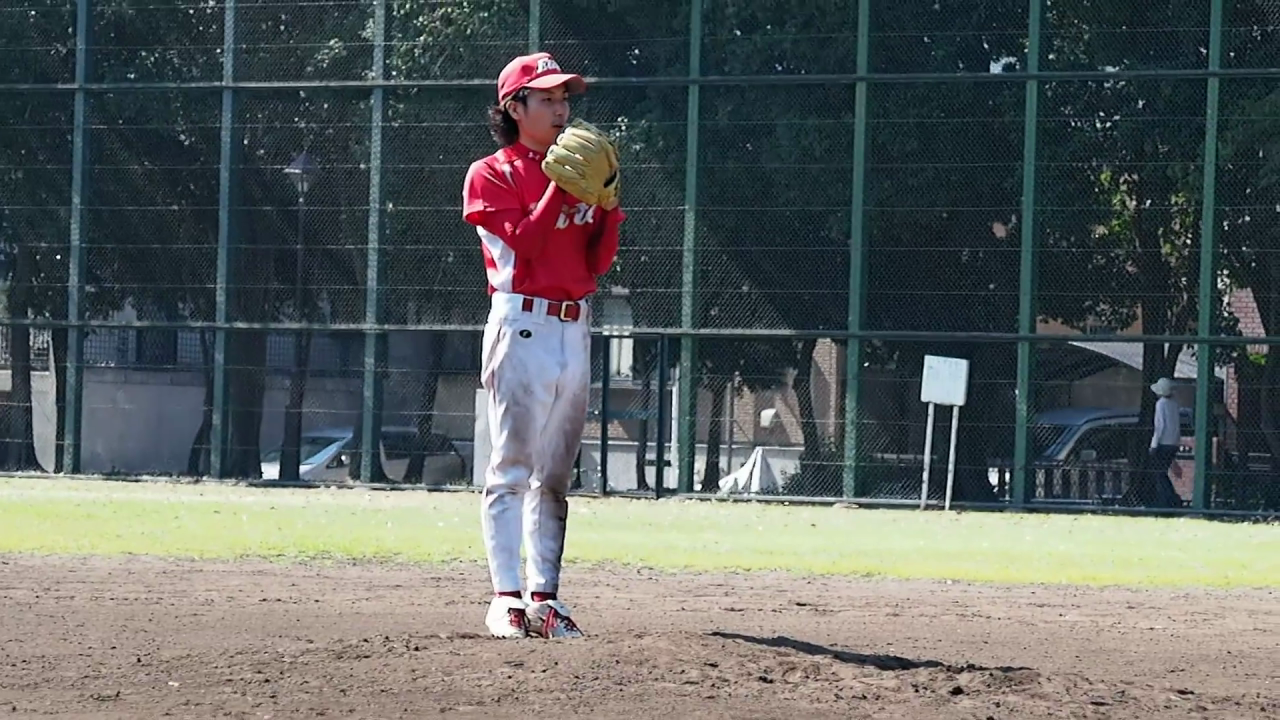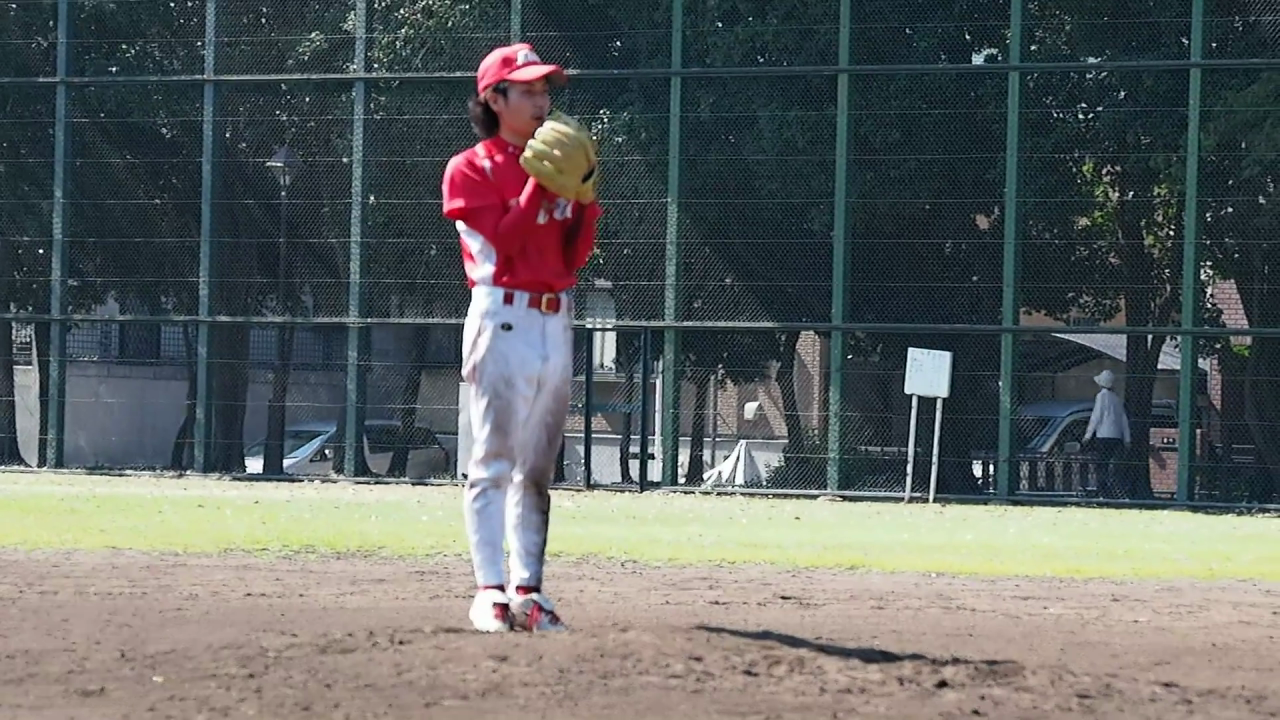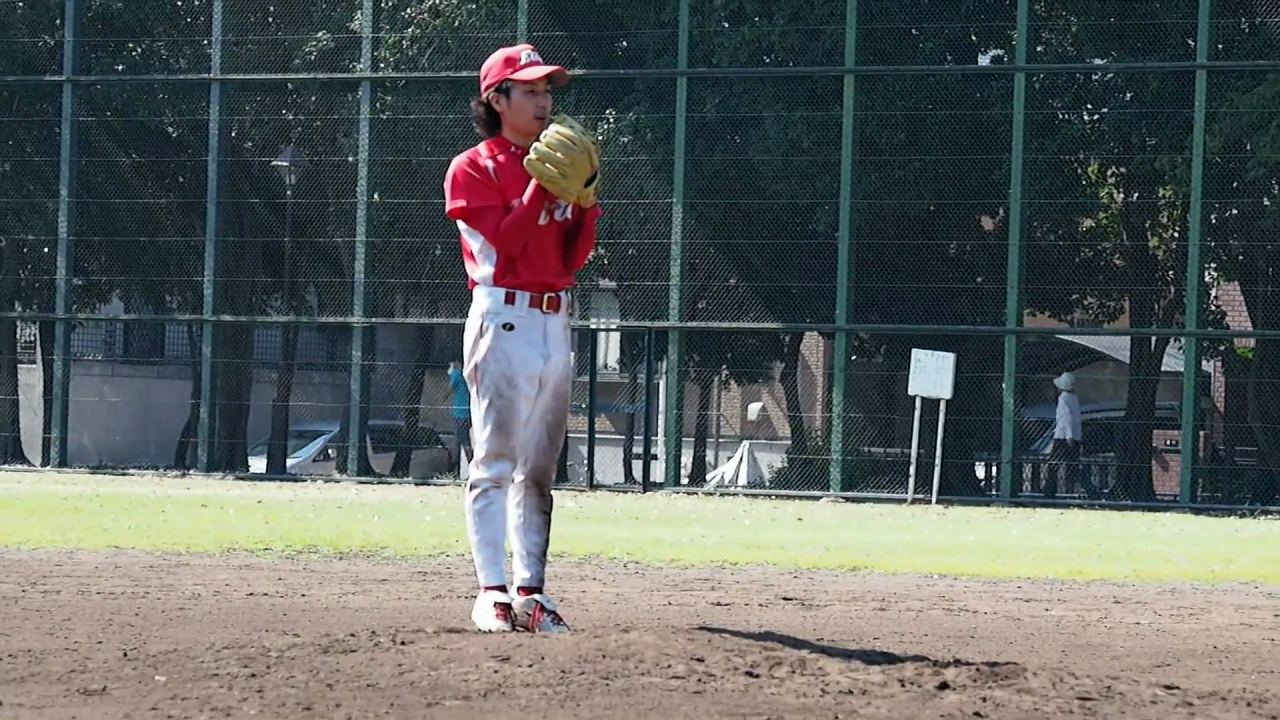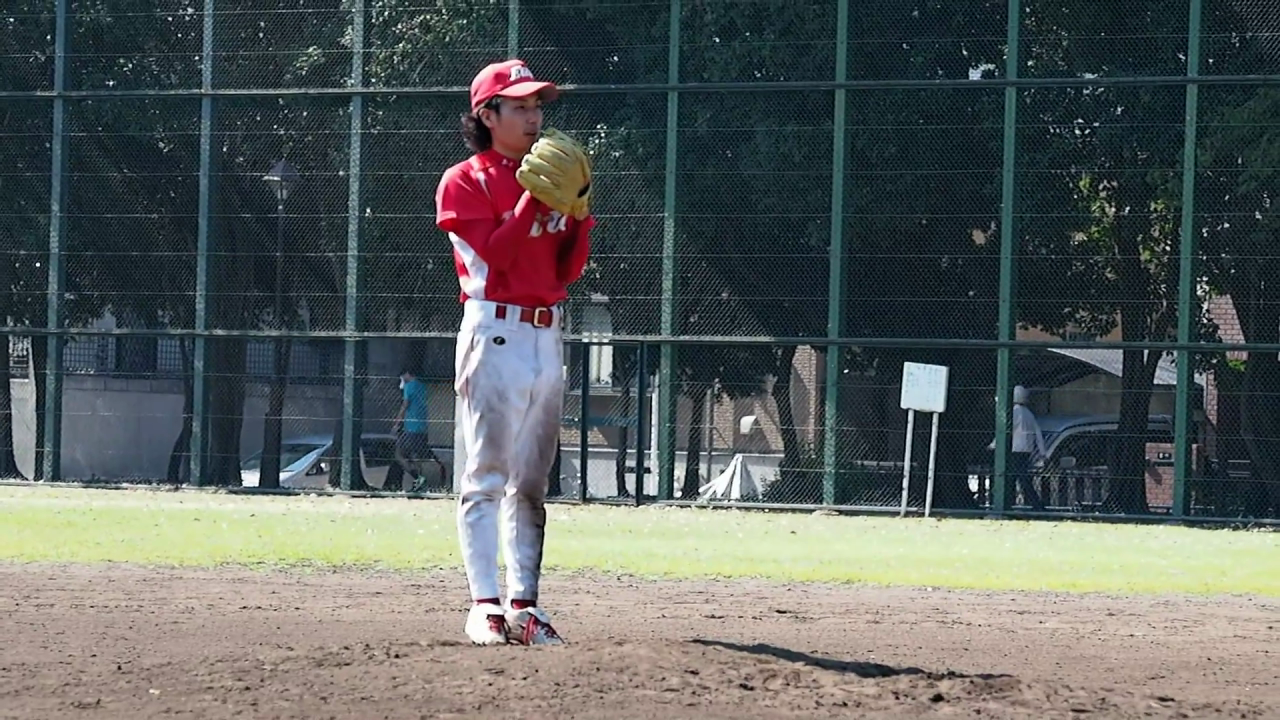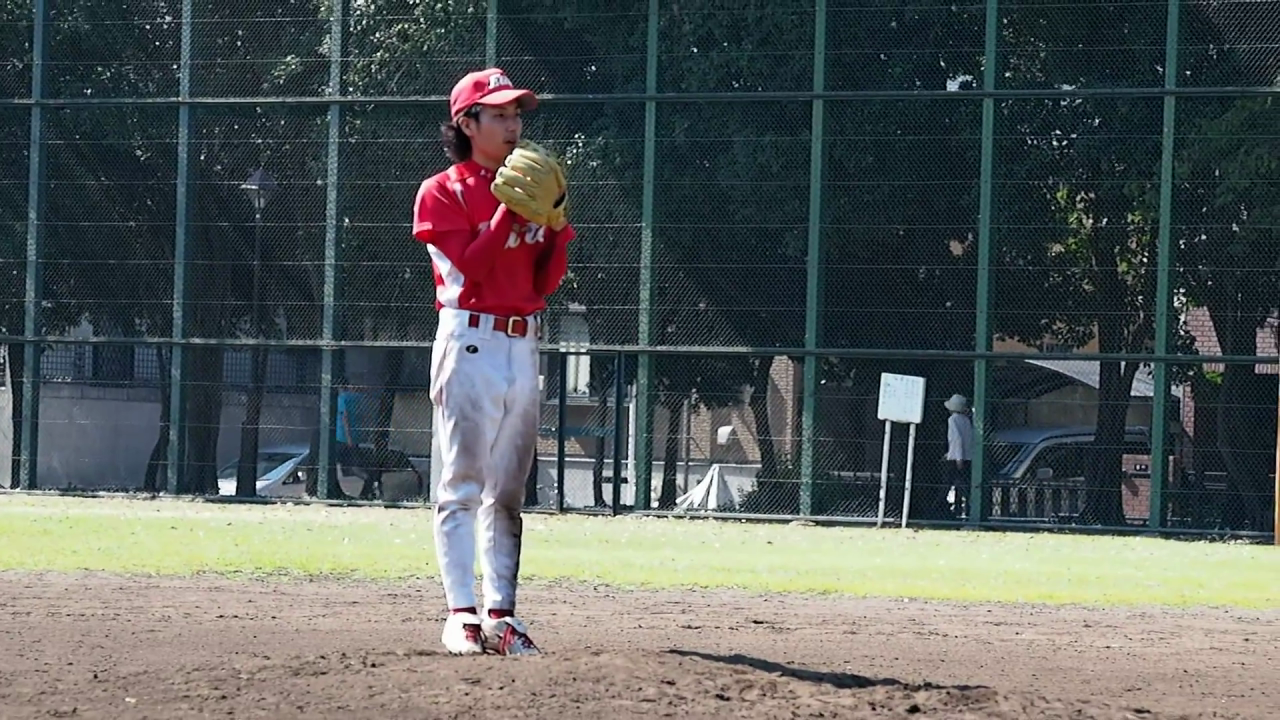
dt=0.4s
person 1, frame 1
right shoulder: (490, 174)
left elbow: (598, 261)
right elbow: (525, 243)
left wrist: (606, 197)
right wrist: (562, 182)
left hip: (574, 330)
right hip: (522, 326)
left knee: (554, 474)
right knee: (511, 467)
left ankle: (544, 595)
right ankle: (507, 597)
person 1, frame 2
right shoulder: (470, 168)
left elbow: (574, 258)
right elbow: (504, 241)
left wrist: (586, 193)
right wrist: (541, 179)
left hip: (555, 323)
right hip: (503, 320)
left knee: (537, 467)
right knee: (494, 460)
left ankle: (527, 589)
right ankle: (490, 590)
person 1, frame 3
right shoulder: (472, 168)
left elbow: (573, 259)
right elbow: (504, 242)
left wrist: (586, 197)
right wrist: (543, 183)
left hip: (555, 323)
right hip: (504, 321)
left knee: (539, 467)
right knee: (495, 461)
left ankle: (530, 589)
right ankle: (493, 592)
person 1, frame 4
left shoulder: (549, 178)
right shoulder: (465, 181)
left elbow: (568, 270)
right elbow: (496, 255)
left wrist: (580, 210)
right wrist: (534, 196)
left hip: (547, 337)
right hip: (496, 334)
left knee: (531, 481)
right knee: (487, 475)
left ankle: (524, 603)
right ankle: (485, 604)
person 1, frame 5
right shoulder: (442, 192)
left elbow: (545, 283)
right elbow: (471, 266)
left wrist: (556, 222)
right wrist: (510, 209)
left hip: (523, 347)
right hip: (470, 344)
left knee: (507, 492)
right knee: (462, 485)
left ankle: (500, 613)
right ankle: (461, 614)
